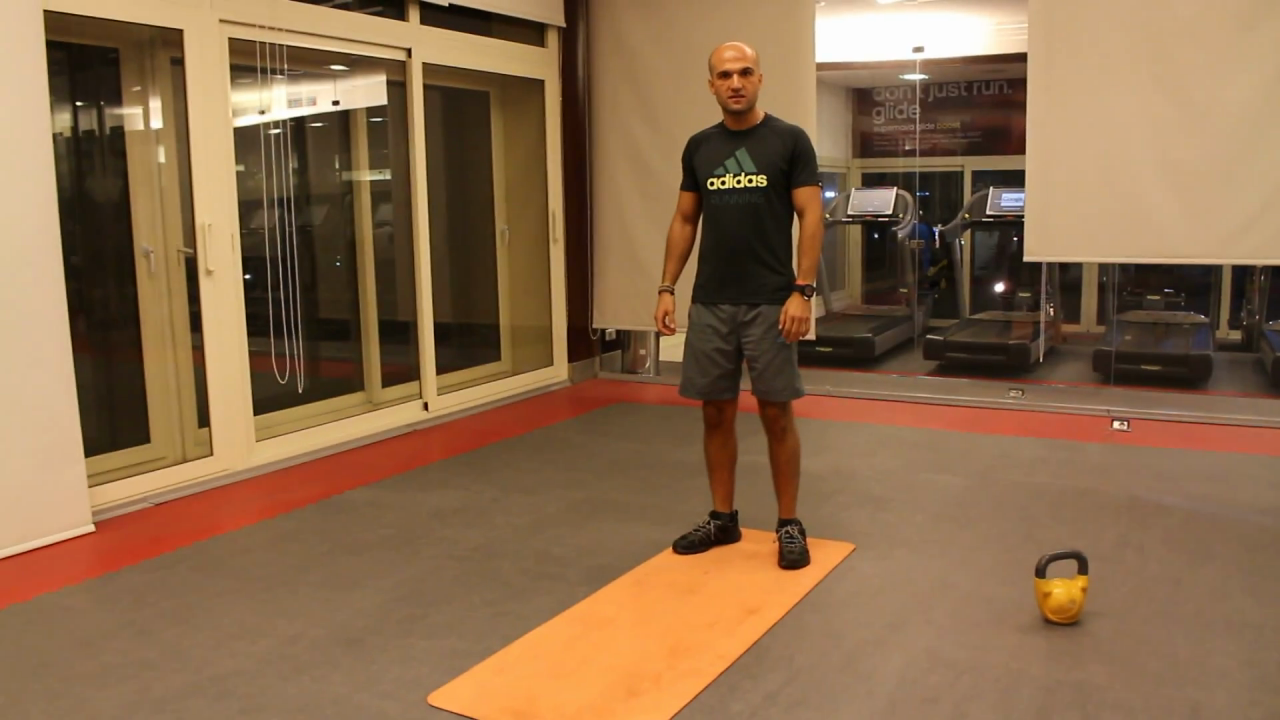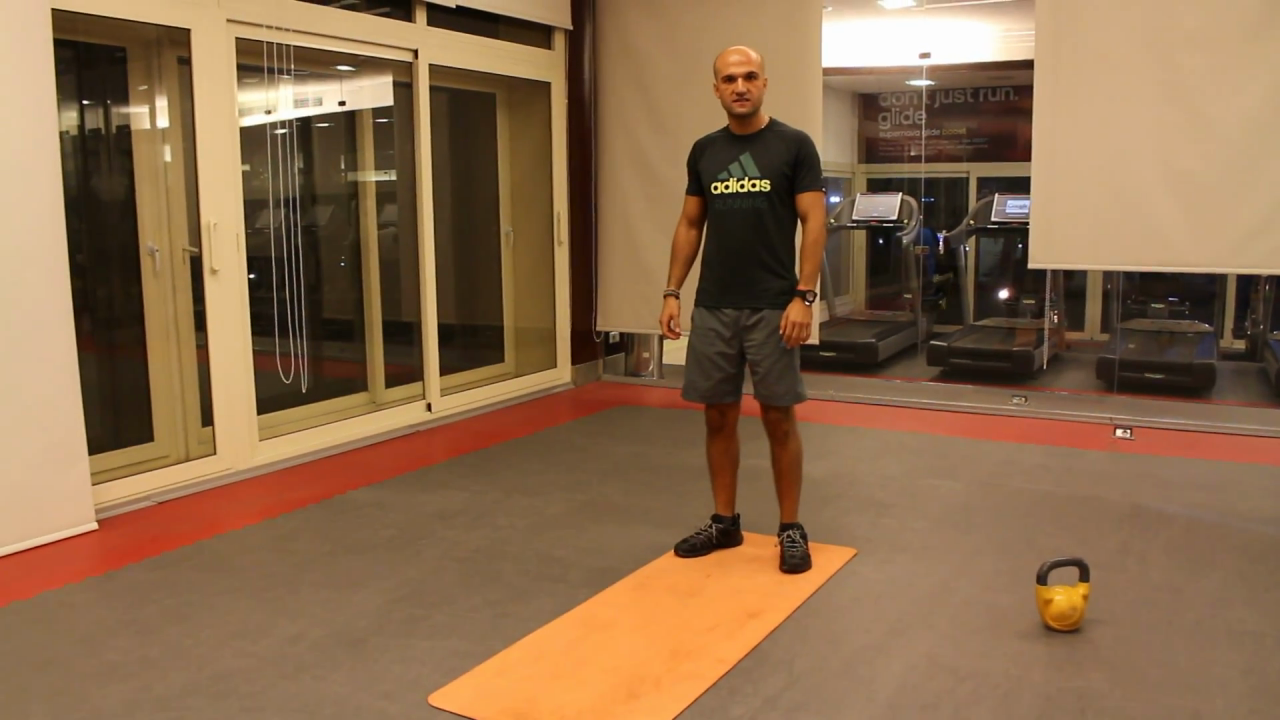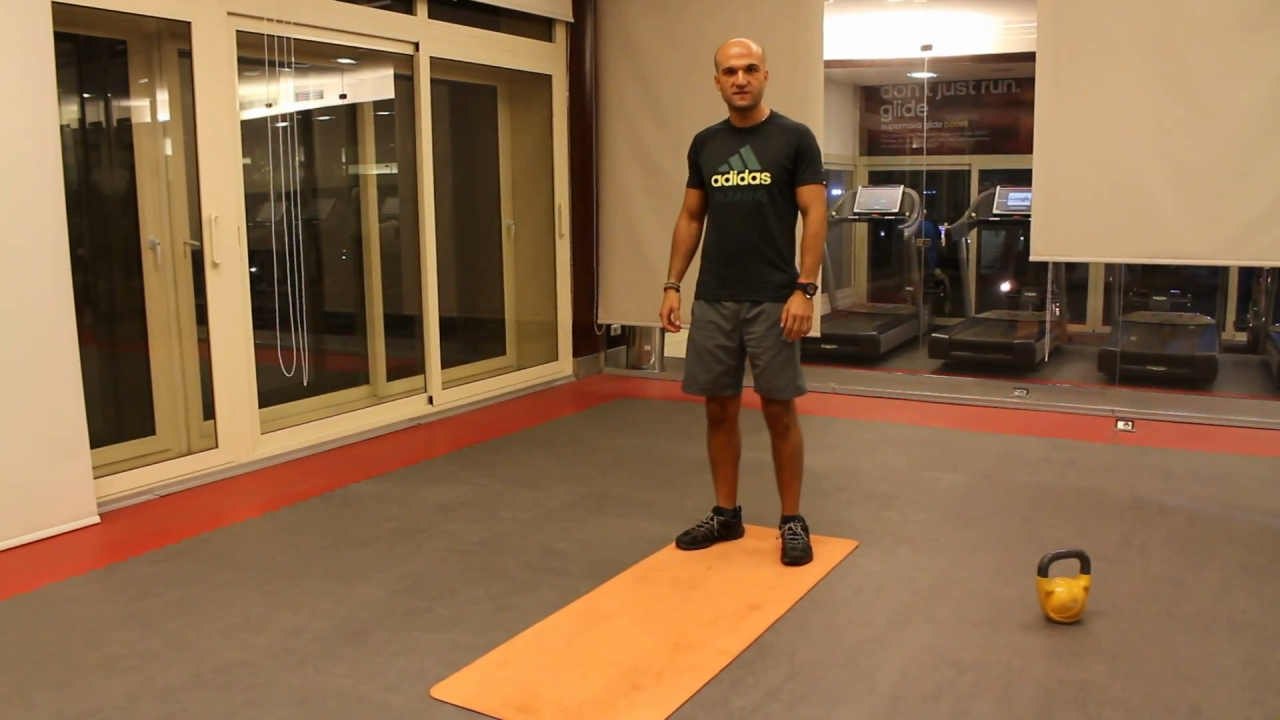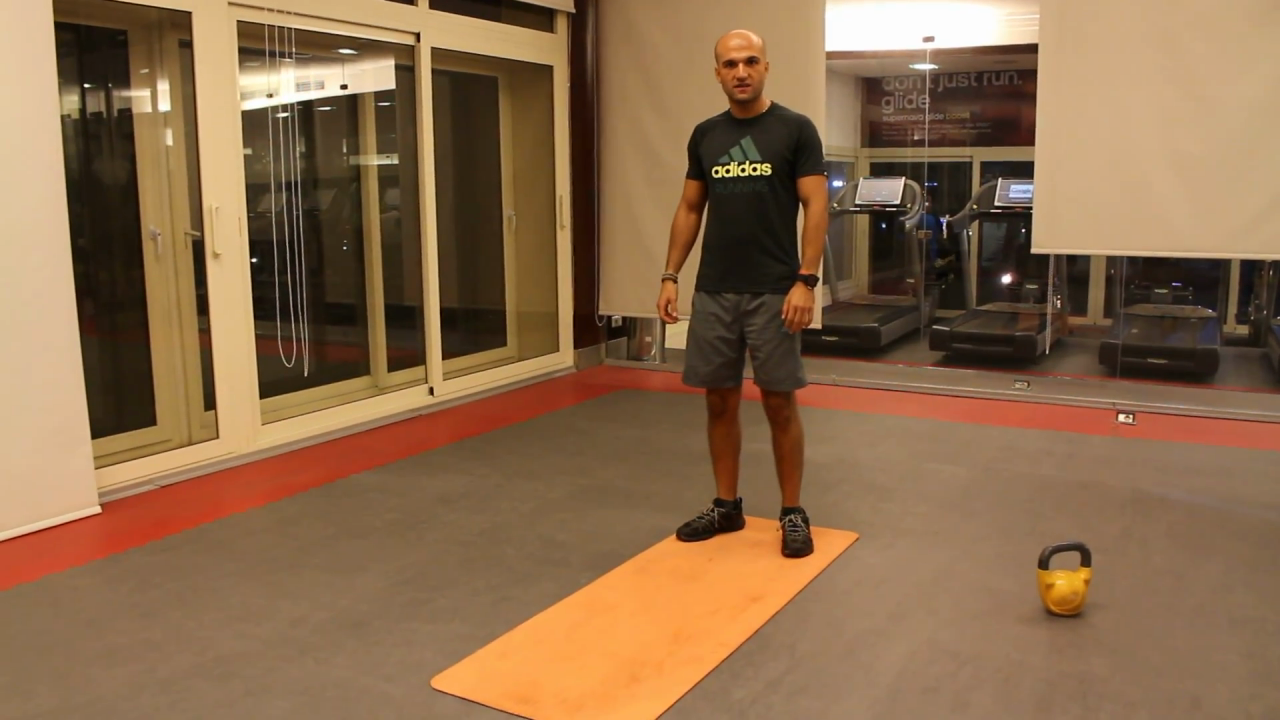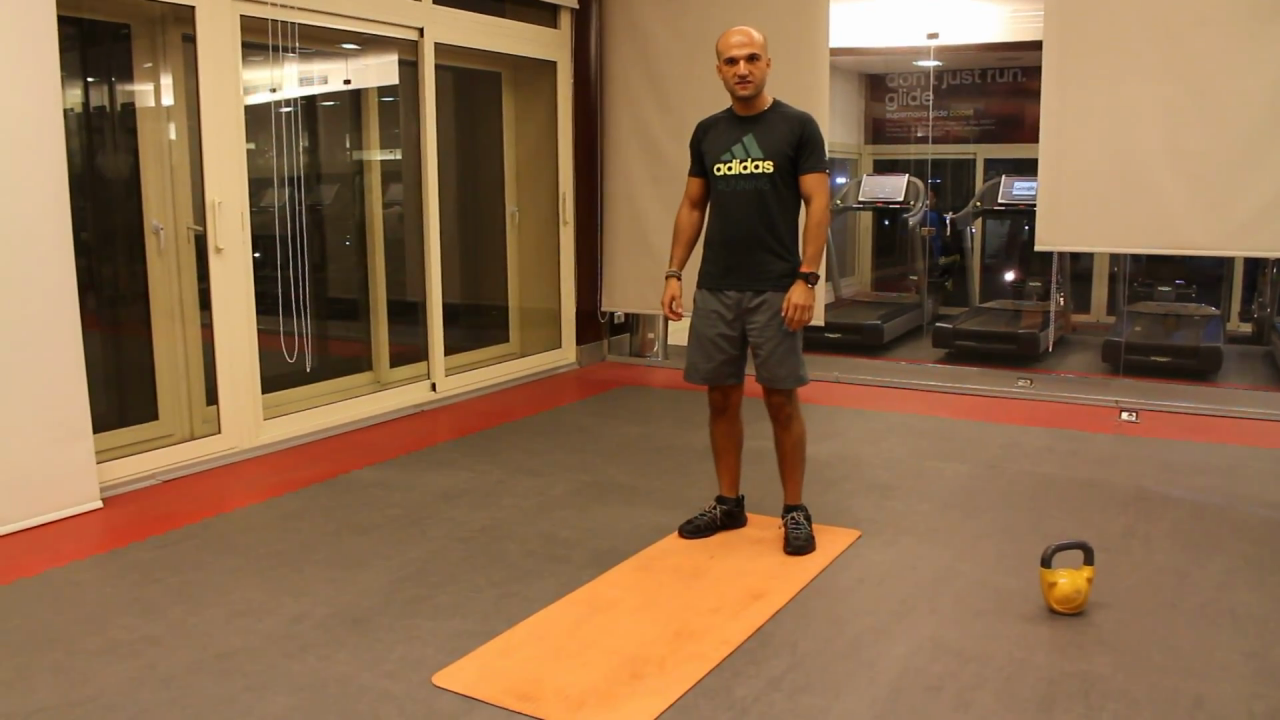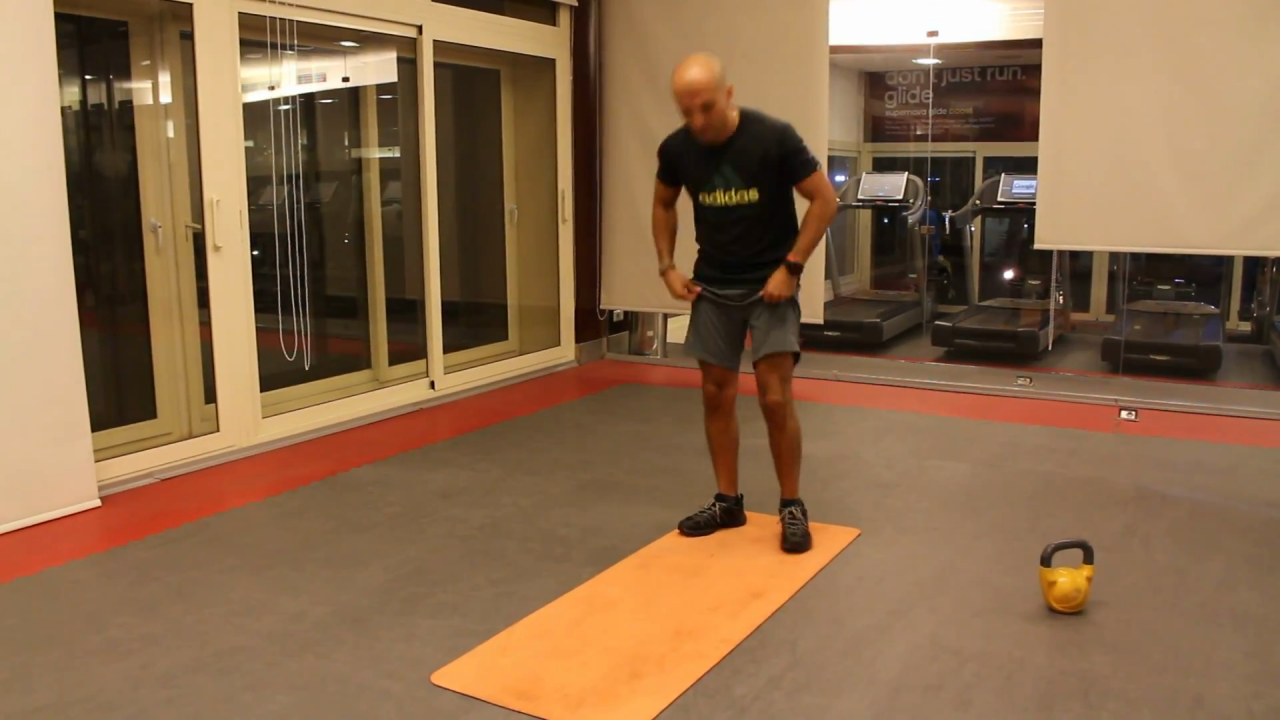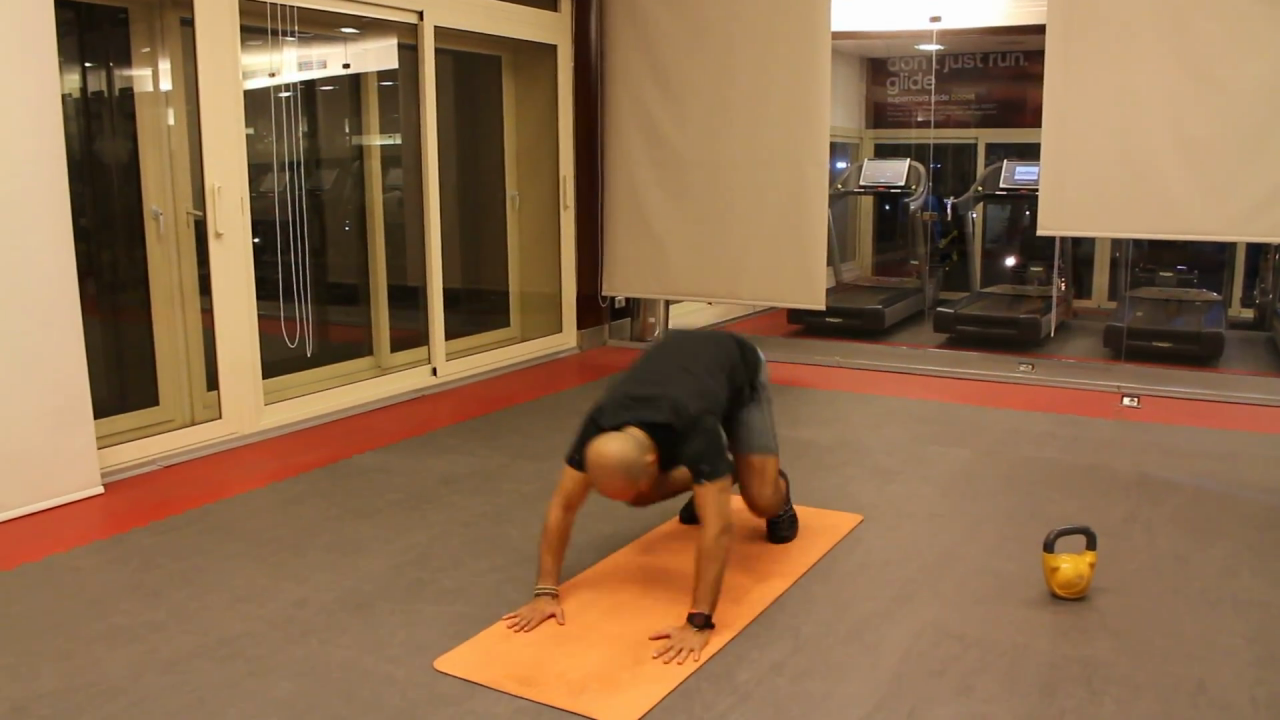
dt=0.7s
person 1, frame 1
left shoulder: (789, 140)
right shoulder: (698, 147)
left elbow: (811, 217)
right elbow: (684, 220)
left wrist: (802, 290)
right wrist: (666, 288)
left hip: (769, 303)
right hip: (710, 303)
left knee: (777, 412)
right knee: (716, 411)
left ankle: (789, 524)
right ankle: (723, 517)
person 1, frame 2
left shoulder: (794, 145)
right shoulder: (704, 151)
left elbow: (813, 222)
right elbow: (690, 224)
left wrist: (803, 296)
right wrist: (671, 292)
left hip: (771, 307)
right hip: (712, 307)
left knee: (778, 416)
right knee: (718, 415)
left ankle: (790, 528)
right ankle: (724, 521)
person 1, frame 3
left shoulder: (794, 138)
right shoulder: (705, 143)
left elbow: (815, 215)
right elbow: (691, 217)
left wrist: (804, 289)
right wrist: (672, 285)
left hip: (772, 300)
right hip: (713, 300)
left knee: (780, 409)
right knee: (719, 408)
left ankle: (792, 520)
right ankle: (726, 513)
person 1, frame 4
left shoulder: (795, 129)
right shoulder: (705, 135)
left elbow: (816, 207)
right elbow: (689, 208)
left wrist: (805, 281)
right wrist: (670, 276)
left hip: (773, 292)
right hip: (714, 292)
left knee: (780, 402)
right knee: (719, 400)
left ankle: (793, 513)
right ankle: (726, 505)
person 1, frame 5
left shoulder: (797, 126)
right shoulder: (706, 132)
left elbow: (818, 204)
right elbow: (692, 206)
left wrist: (806, 278)
right wrist: (673, 273)
left hip: (773, 289)
right hip: (715, 289)
left knee: (782, 400)
right knee: (721, 397)
left ankle: (795, 510)
right ankle: (728, 503)
person 1, frame 6
left shoulder: (773, 137)
right shoulder: (675, 148)
left elbow: (825, 199)
right elbow: (662, 206)
left wrist: (789, 267)
right wrist: (667, 265)
left hip: (772, 279)
right hip: (714, 285)
left knee: (775, 395)
right knee: (715, 392)
left ankle: (792, 506)
right ankle: (728, 500)
person 1, frame 7
left shoulder: (693, 431)
right shoulder: (601, 428)
left elbow: (716, 528)
right elbow: (561, 506)
left wrist: (698, 623)
right wrist: (545, 591)
left hip: (741, 369)
left knee: (760, 499)
right knee: (639, 494)
left ankle: (778, 492)
right ankle: (715, 481)
